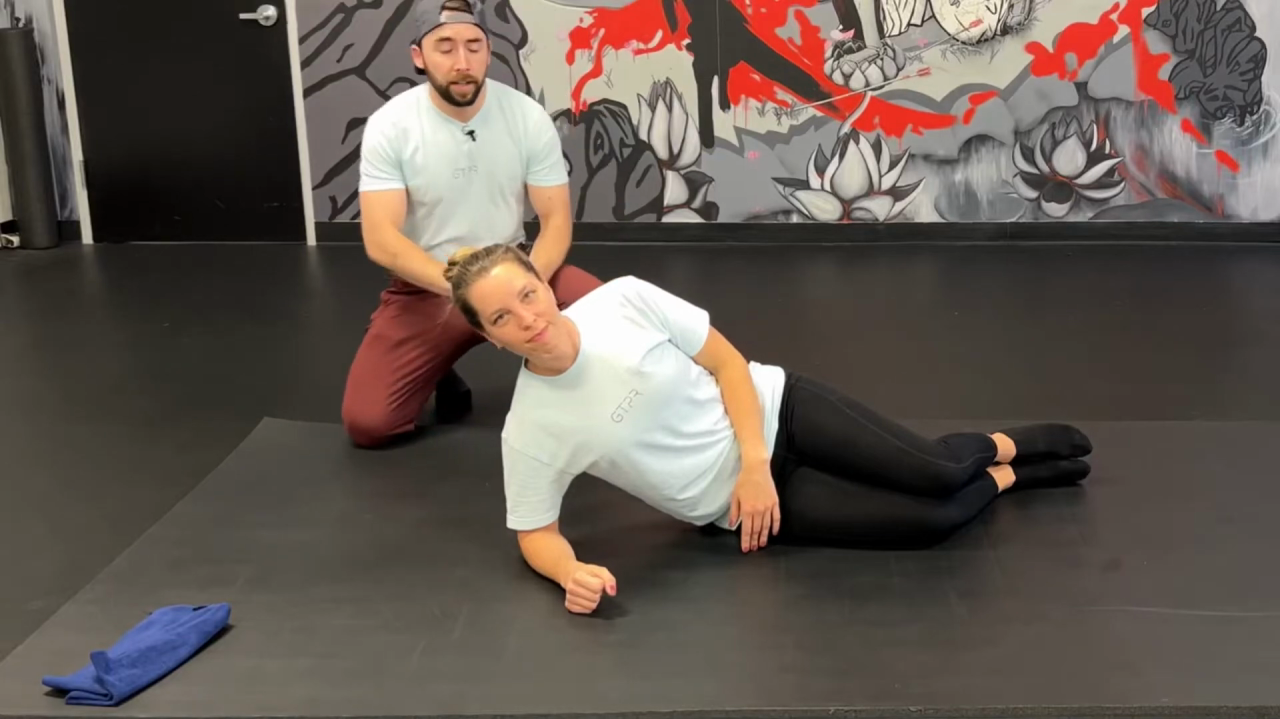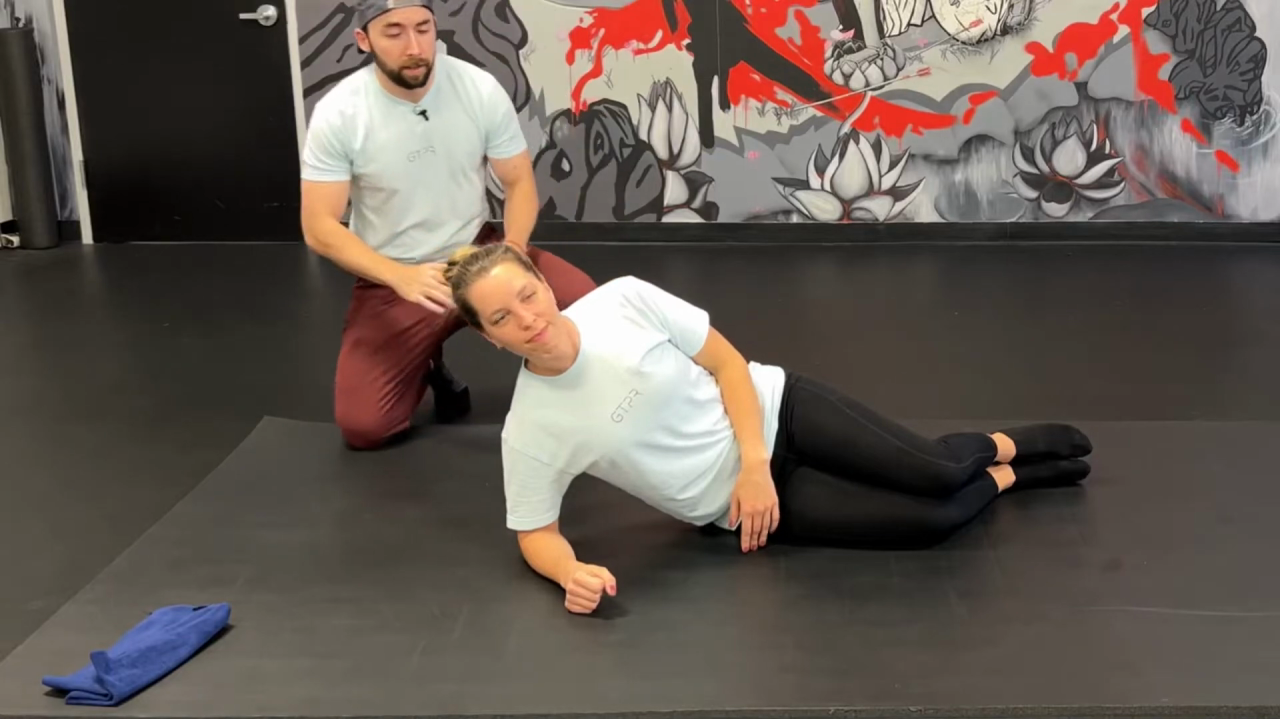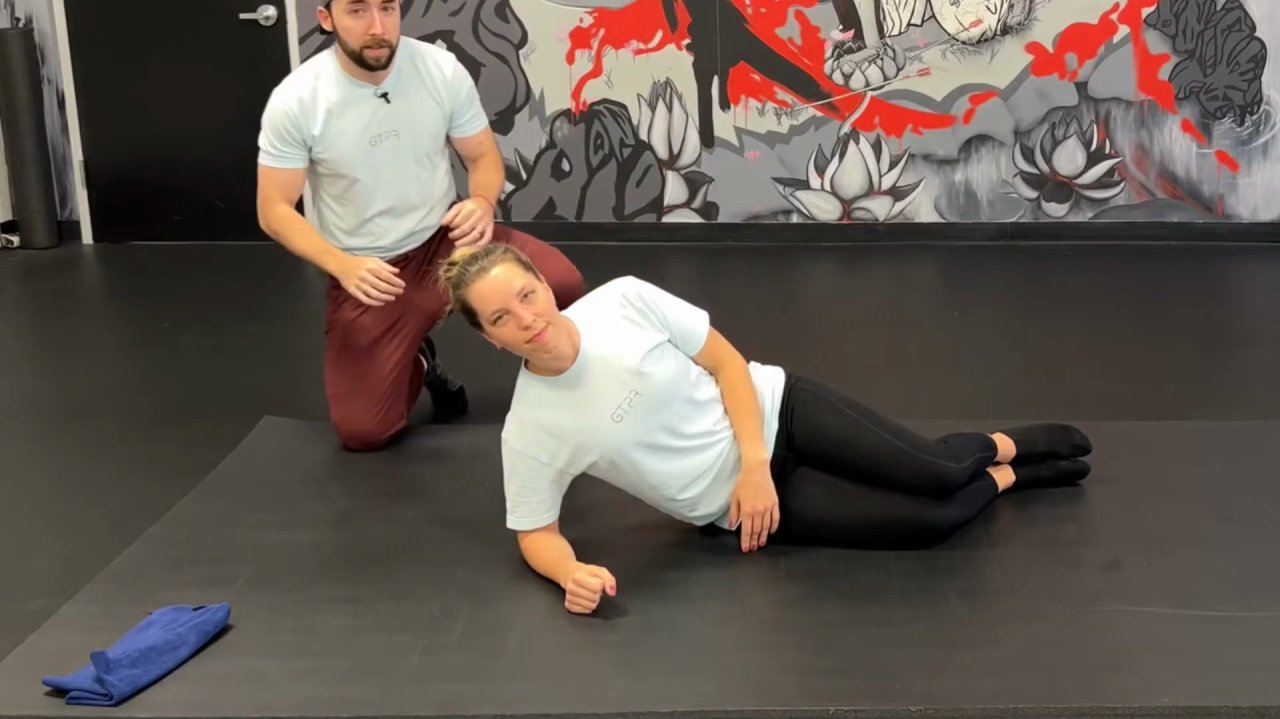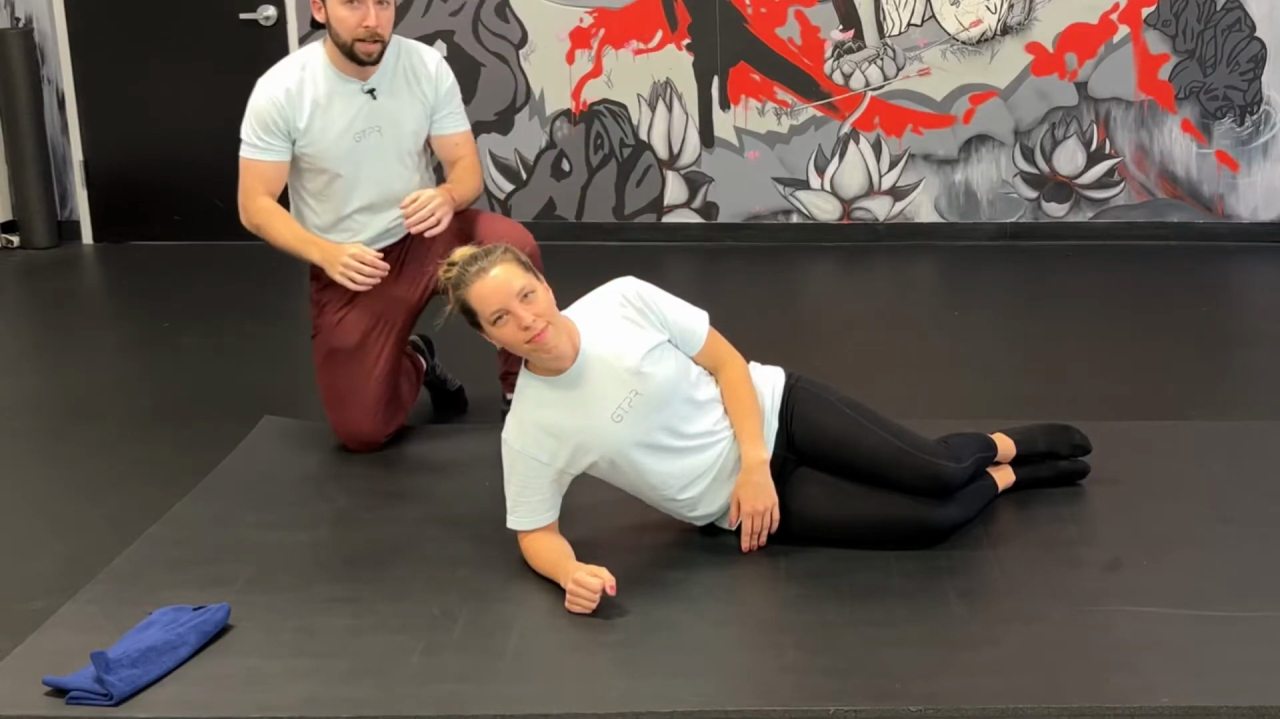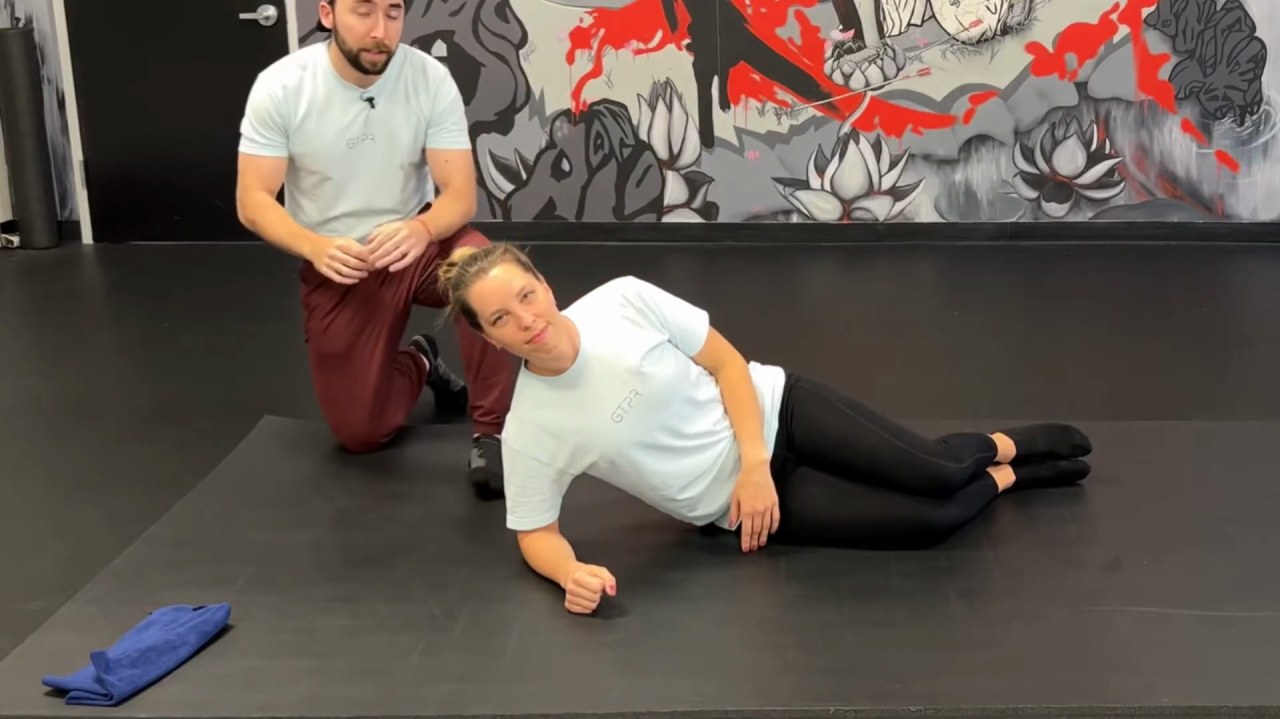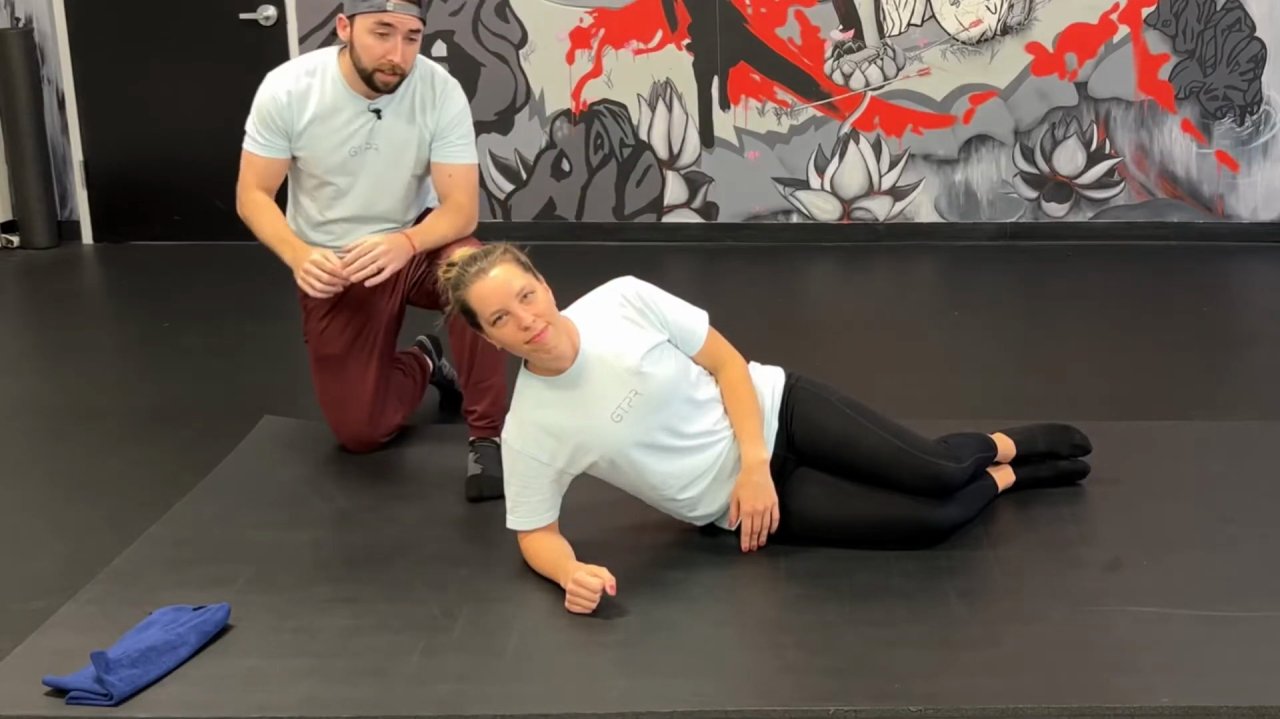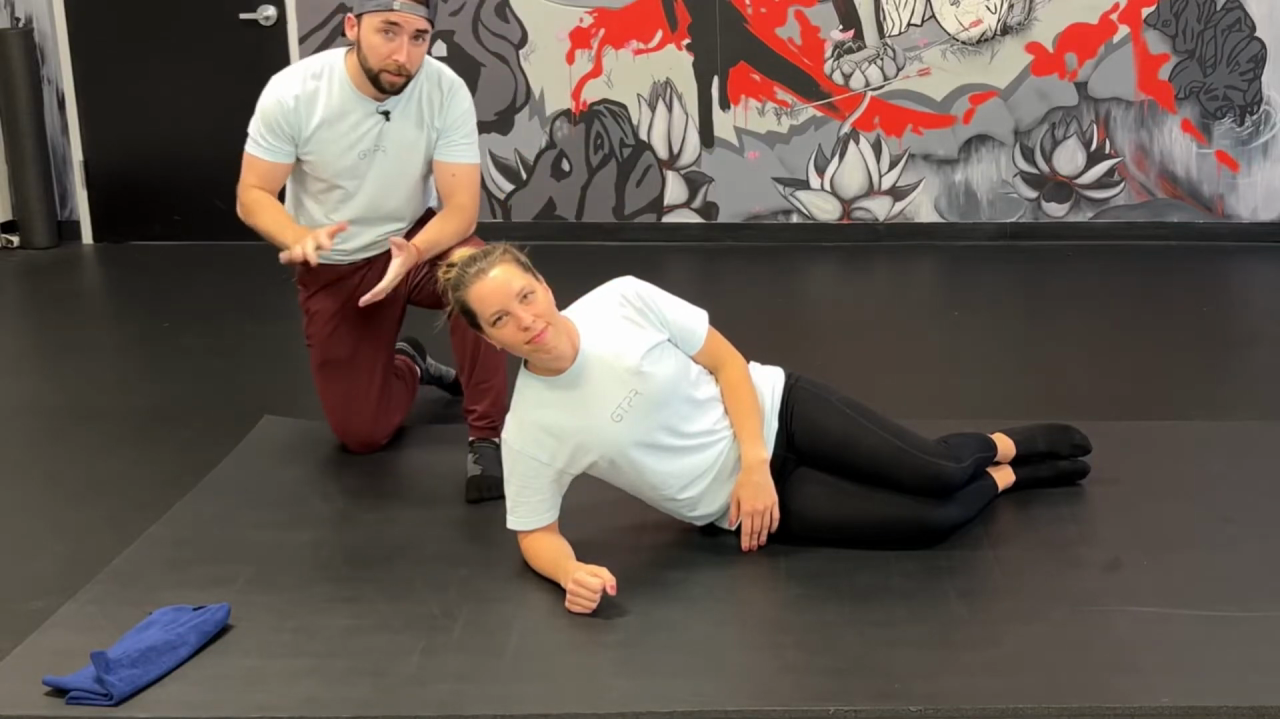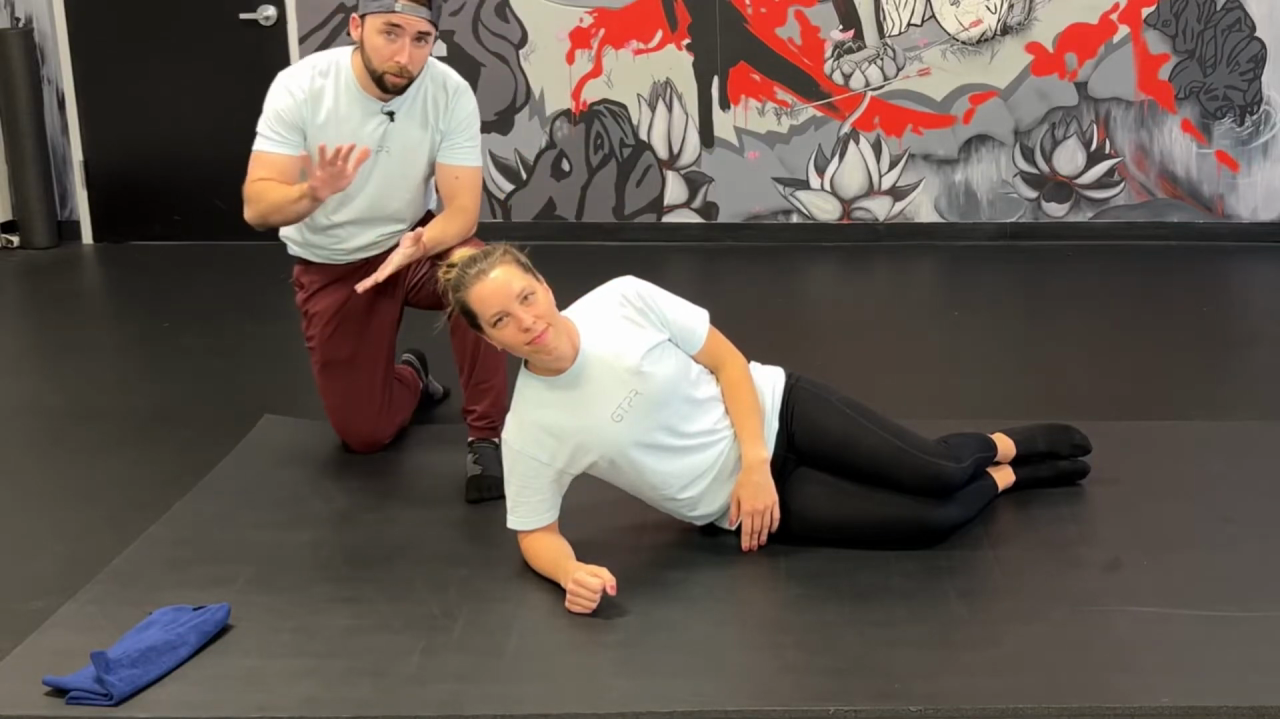
dt=0.2s
person 1, frame 1
left shoulder: (623, 298)
right shoulder: (528, 431)
left elbow: (729, 363)
right elbow: (534, 532)
left wrist: (754, 462)
right wrist: (570, 572)
left hip: (771, 411)
right hip: (727, 498)
left knee: (935, 474)
right knee: (930, 522)
left ankle: (1004, 445)
right ankle: (1003, 479)
person 1, frame 2
left shoulder: (623, 299)
right shoulder: (527, 433)
left elbow: (728, 364)
right elbow: (534, 534)
left wrist: (754, 462)
right wrist: (570, 574)
left hip: (770, 412)
right hip: (728, 497)
left knee: (936, 474)
right knee: (930, 524)
left ankle: (1006, 445)
right ankle: (1005, 479)
person 1, frame 3
left shoulder: (624, 298)
right shoulder: (528, 431)
left elbow: (729, 364)
right elbow: (535, 533)
left wrist: (753, 462)
right wrist: (570, 573)
left hip: (772, 409)
right hip: (731, 497)
left knee: (937, 471)
right knee: (930, 522)
left ankle: (1006, 444)
right ankle: (1007, 478)
person 1, frame 4
left shoulder: (624, 298)
right shoulder: (529, 431)
left elbow: (729, 364)
right elbow: (535, 533)
left wrist: (754, 463)
right wrist: (570, 573)
left hip: (771, 409)
right hip: (730, 499)
left knee: (936, 470)
right knee: (929, 522)
left ankle: (1005, 445)
right ankle: (1005, 479)
person 1, frame 5
left shoulder: (624, 298)
right shoulder: (528, 431)
left elbow: (729, 364)
right elbow: (535, 533)
left wrist: (755, 463)
right wrist: (570, 573)
left hip: (771, 410)
right hip: (728, 500)
left knee: (936, 472)
right knee: (931, 522)
left ankle: (1007, 445)
right ankle: (1005, 479)
person 1, frame 6
left shoulder: (623, 298)
right shoulder: (528, 431)
left elbow: (728, 364)
right elbow: (535, 534)
left wrist: (754, 462)
right wrist: (570, 574)
left hip: (771, 411)
right hip: (729, 499)
left knee: (936, 474)
right knee: (931, 523)
left ankle: (1006, 445)
right ankle: (1004, 479)
person 1, frame 7
left shoulder: (623, 298)
right shoulder: (529, 431)
left elbow: (728, 363)
right elbow: (536, 533)
left wrist: (754, 462)
right wrist: (570, 573)
left hip: (772, 409)
right hip: (730, 497)
left knee: (935, 471)
right knee: (929, 522)
left ankle: (1007, 444)
right ankle: (1005, 478)
person 1, frame 8
left shoulder: (624, 298)
right shoulder: (529, 430)
left elbow: (730, 362)
right elbow: (535, 534)
left wrist: (754, 462)
right wrist: (570, 573)
left hip: (773, 409)
right hip: (727, 495)
left knee: (935, 472)
right knee: (929, 523)
left ankle: (1005, 445)
right ankle: (1005, 479)
person 2, frame 1
left shoulder: (529, 118)
right shoulder: (389, 127)
left elbow: (556, 219)
right elbow: (380, 240)
right hip: (422, 289)
right knee: (368, 424)
right ankle: (436, 365)
person 2, frame 2
left shoulder: (480, 88)
right shoulder: (337, 115)
left elbow: (520, 183)
right elbow: (319, 225)
left wrist: (514, 250)
right wrist: (399, 277)
right hip: (395, 281)
right knee: (364, 428)
right ankle: (423, 367)
person 2, frame 3
left shoulder: (441, 69)
right shoulder: (294, 101)
left elbow: (485, 159)
right elbow: (274, 210)
left wrist: (483, 203)
right wrist: (343, 265)
left hip: (446, 241)
right hip: (368, 271)
left knee: (561, 283)
right knee: (363, 431)
right ankle: (418, 365)
person 2, frame 4
left shoulder: (427, 68)
right shoulder: (279, 91)
left elbow: (468, 169)
right elbow: (255, 207)
left wrist: (446, 197)
right wrist: (326, 253)
left hip: (427, 236)
right hip: (347, 267)
left knee: (513, 247)
right knee: (363, 432)
right ankle: (415, 364)
person 2, frame 5
left shoulder: (431, 80)
right shoulder: (279, 87)
left elbow: (460, 192)
right elbow: (252, 200)
left wrist: (416, 228)
right wrist: (317, 247)
left hip: (415, 239)
right hip: (337, 267)
right knee: (360, 434)
left ankle: (490, 433)
right ankle: (418, 365)
person 2, frame 6
left shoulder: (442, 93)
right shoulder: (286, 90)
left elbow: (462, 208)
right elbow: (253, 193)
left wrist: (405, 244)
right wrist: (297, 253)
left hip: (414, 240)
right hip: (331, 265)
right knee: (360, 434)
left ankle: (487, 436)
right ankle: (421, 363)
person 2, frame 7
left shoulder: (447, 91)
right shoulder: (291, 92)
left elbow: (462, 207)
right elbow: (251, 198)
left wrist: (413, 254)
right wrist: (296, 234)
left hip: (414, 240)
right hip: (332, 268)
right knee: (362, 435)
left ankle: (487, 437)
right ankle: (405, 365)
person 2, frame 8
left shoulder: (452, 94)
right shoulder: (298, 88)
left elbow: (463, 210)
right elbow: (257, 206)
left wrist: (417, 246)
right wrist: (314, 193)
left hip: (412, 242)
right hip: (329, 268)
right knee: (365, 435)
left ankle: (486, 436)
right ankle: (410, 379)
